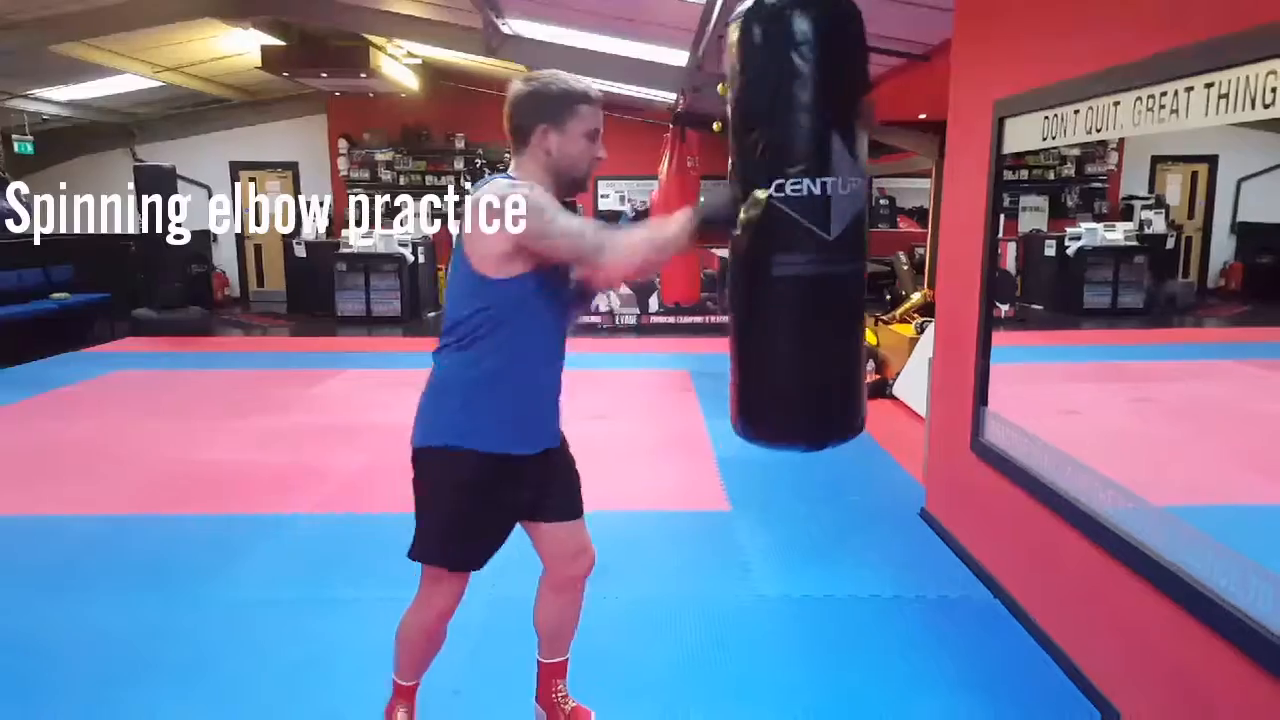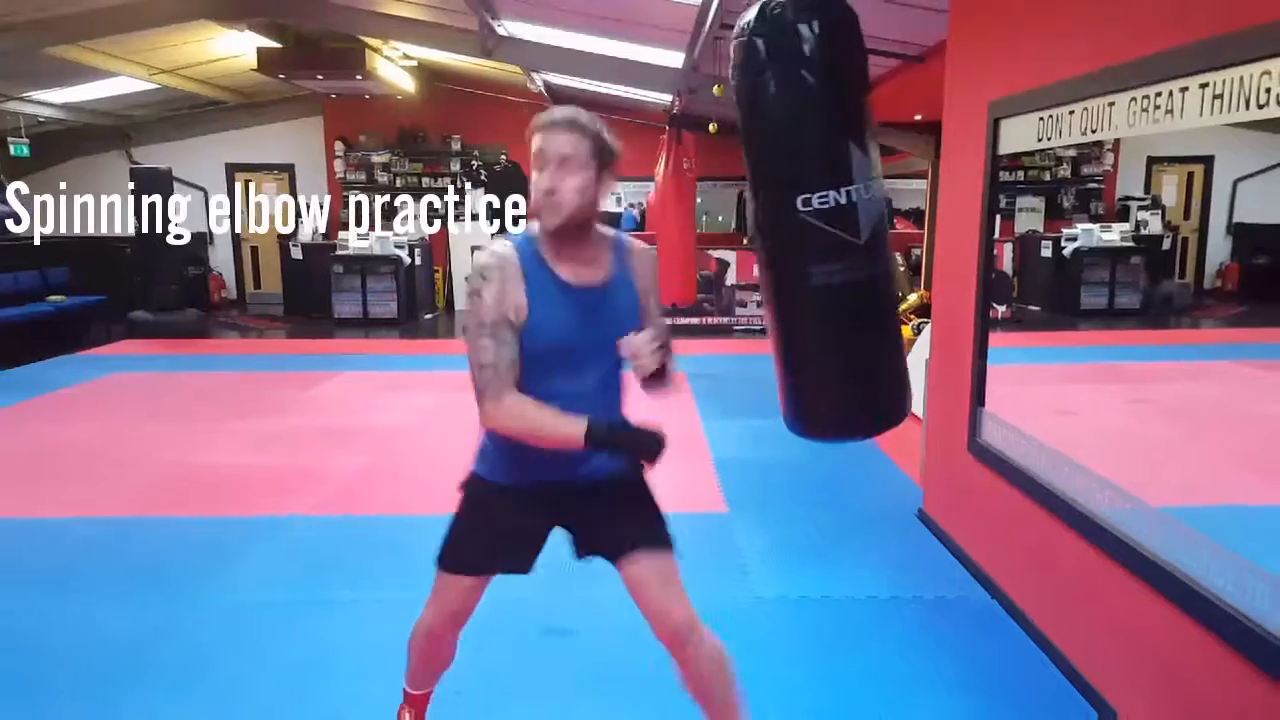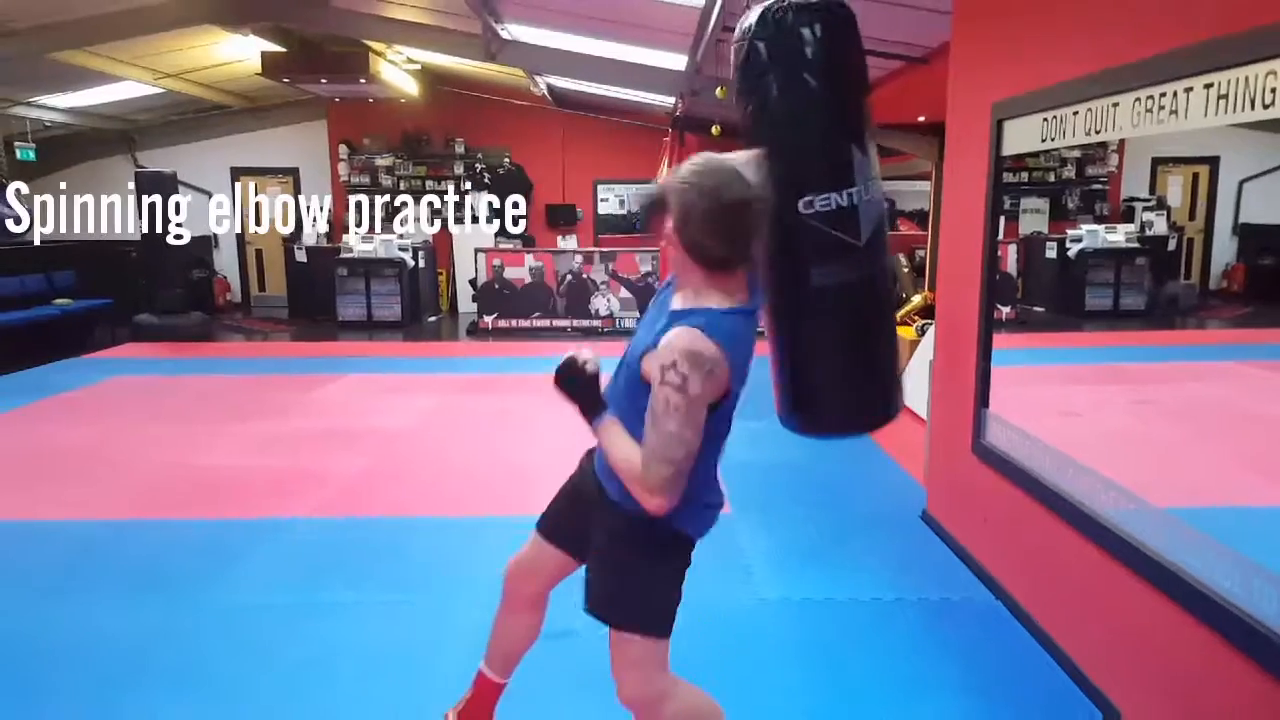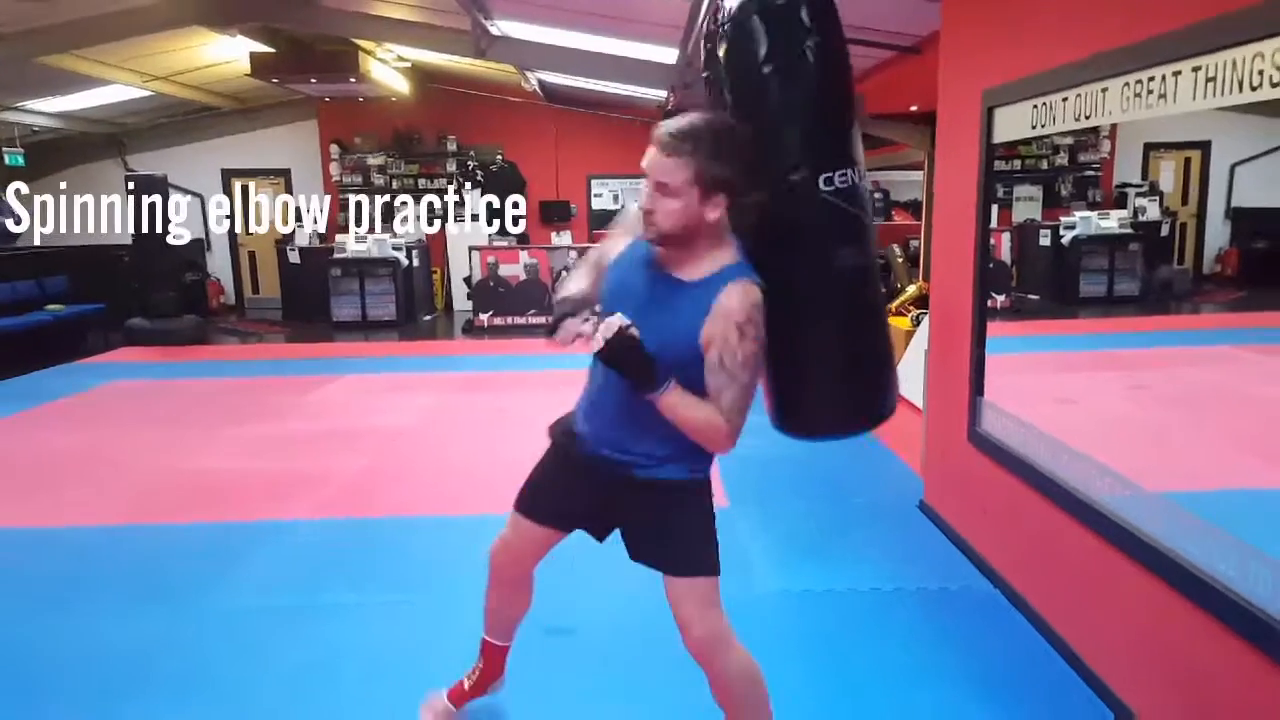
dt=0.3s
person 1, frame 1
left shoulder: (540, 209)
right shoulder: (508, 202)
left elbow: (589, 275)
right elbow: (610, 258)
left wrist: (586, 286)
right wrist: (697, 218)
left hip: (535, 435)
right hip: (464, 441)
left knee: (572, 561)
right knee: (441, 593)
person 1, frame 2
left shoulder: (629, 258)
right shoulder: (502, 269)
left elbow: (658, 357)
right elbow: (498, 405)
left wrist: (653, 355)
right wrist: (596, 433)
left hip: (605, 475)
right hip: (514, 475)
left knee: (677, 621)
right knee: (445, 611)
person 1, frame 3
left shoulder: (689, 350)
right shoulder: (729, 269)
left elbow: (656, 493)
left wrist: (594, 408)
left hip: (652, 518)
right hip: (607, 474)
right knee: (523, 579)
person 1, frame 4
left shoulder: (735, 302)
right shoulder: (632, 232)
left elbow: (721, 433)
right elbow: (583, 287)
left wrist: (647, 376)
right wrist: (571, 308)
left hip: (668, 476)
right hip: (588, 443)
left knee: (706, 634)
right knee: (510, 556)
right ankle: (488, 670)
